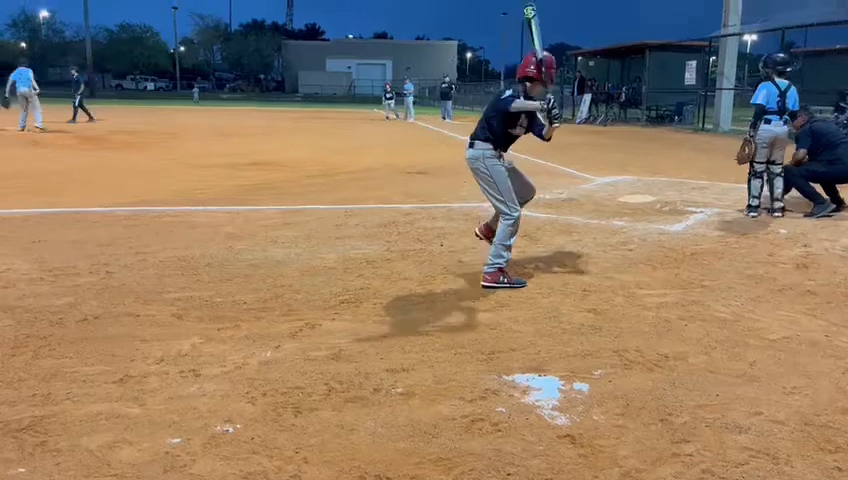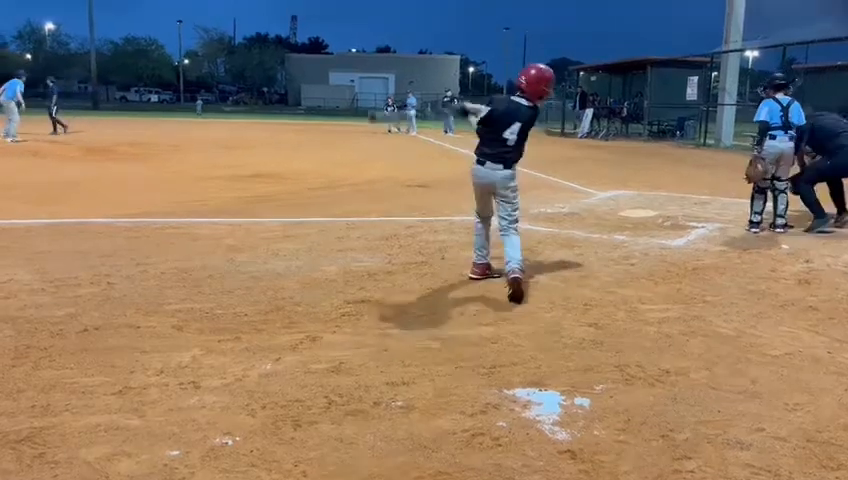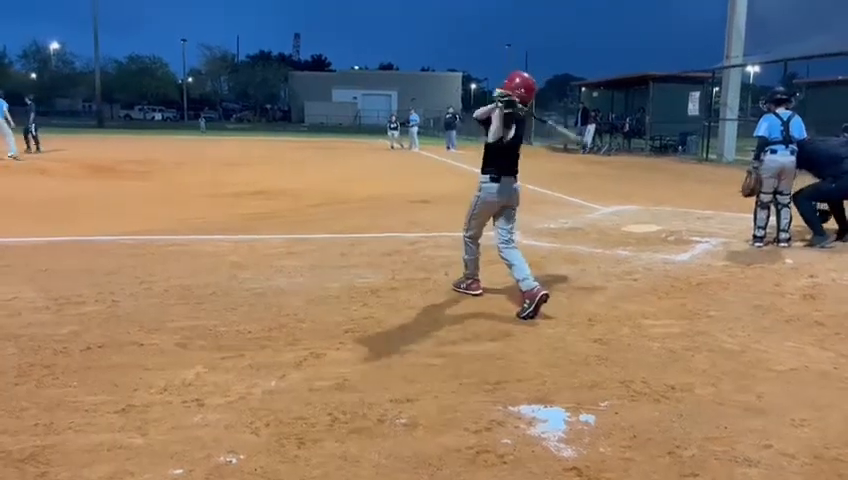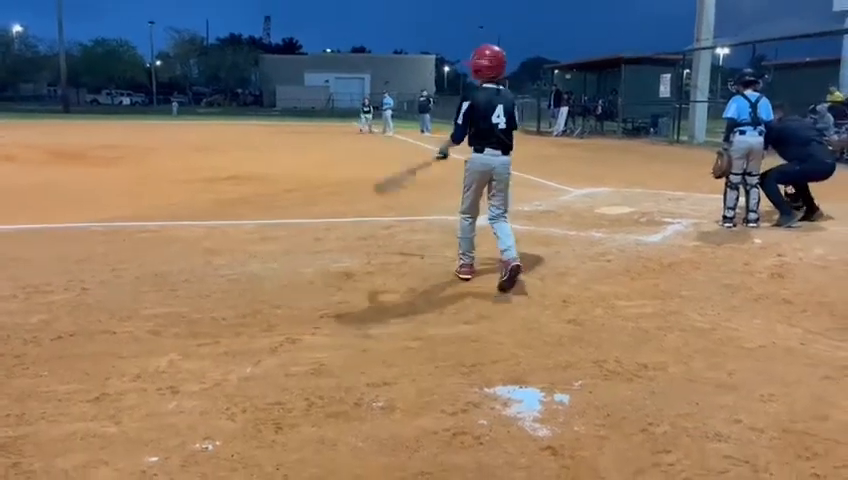
dt=0.7s
person 1, frame 1
left shoulder: (531, 108)
right shoulder: (517, 92)
left elbow: (545, 134)
right elbow: (504, 105)
left wrist: (553, 119)
right wrist: (540, 105)
left hip: (493, 154)
right hip: (483, 153)
left knee: (526, 192)
right knee: (511, 212)
left ankle: (489, 229)
right ankle: (494, 273)
person 1, frame 2
left shoulder: (498, 102)
right shoulder: (532, 113)
left elbow: (481, 128)
left wrist: (469, 110)
right wrist: (474, 109)
left hip: (481, 169)
right hip: (505, 174)
left knee: (483, 217)
right knee: (509, 227)
left ankle: (480, 265)
right ankle: (514, 269)
person 1, frame 3
left shoulder: (511, 118)
right shoulder: (507, 114)
left elbow: (494, 140)
right elbow: (478, 115)
left wrist: (499, 109)
right wrist: (496, 106)
left hip: (492, 186)
right hip: (510, 187)
left knee: (471, 235)
right knee: (506, 243)
left ankle: (471, 280)
right ankle: (531, 288)
person 1, frame 4
left shoulder: (472, 97)
right shoulder: (509, 98)
left elbow: (459, 133)
right elbow: (512, 127)
left wrist: (444, 148)
left hip: (479, 158)
right hip: (503, 160)
left knee: (468, 213)
right knee: (498, 215)
left ankle: (466, 264)
right ankle: (510, 258)
person 2, frame 1
left shoulder: (765, 86)
right shoulder: (791, 88)
left elbow: (759, 110)
right elbow: (793, 114)
left wrist: (751, 130)
left hip: (765, 128)
right hip: (783, 129)
left knee: (757, 168)
right knee: (777, 168)
left ankle: (753, 207)
right ankle: (777, 206)
person 2, frame 2
left shoulder: (767, 103)
right shoulder: (795, 104)
left elbow: (763, 127)
left wrist: (757, 147)
right wrist: (796, 151)
left hip: (770, 144)
right hip: (789, 145)
left knee: (761, 184)
right knee: (781, 185)
left ankle: (755, 222)
right ankle: (780, 222)
person 2, frame 3
left shoulder: (768, 118)
right shoulder: (796, 119)
left elbow: (762, 141)
left wrist: (755, 160)
right wrist: (797, 165)
left hip: (771, 158)
right hip: (790, 159)
left knee: (764, 198)
right knee: (784, 199)
left ankle: (759, 236)
right ankle: (783, 237)
person 2, frame 4
left shoulder: (736, 100)
right shoulder: (763, 100)
left elbow: (731, 123)
left wrist: (725, 142)
right wrist: (765, 146)
left hip: (740, 139)
right hip: (758, 140)
left knee: (733, 178)
right knee: (753, 179)
left ankle: (729, 217)
right ankle: (752, 217)
